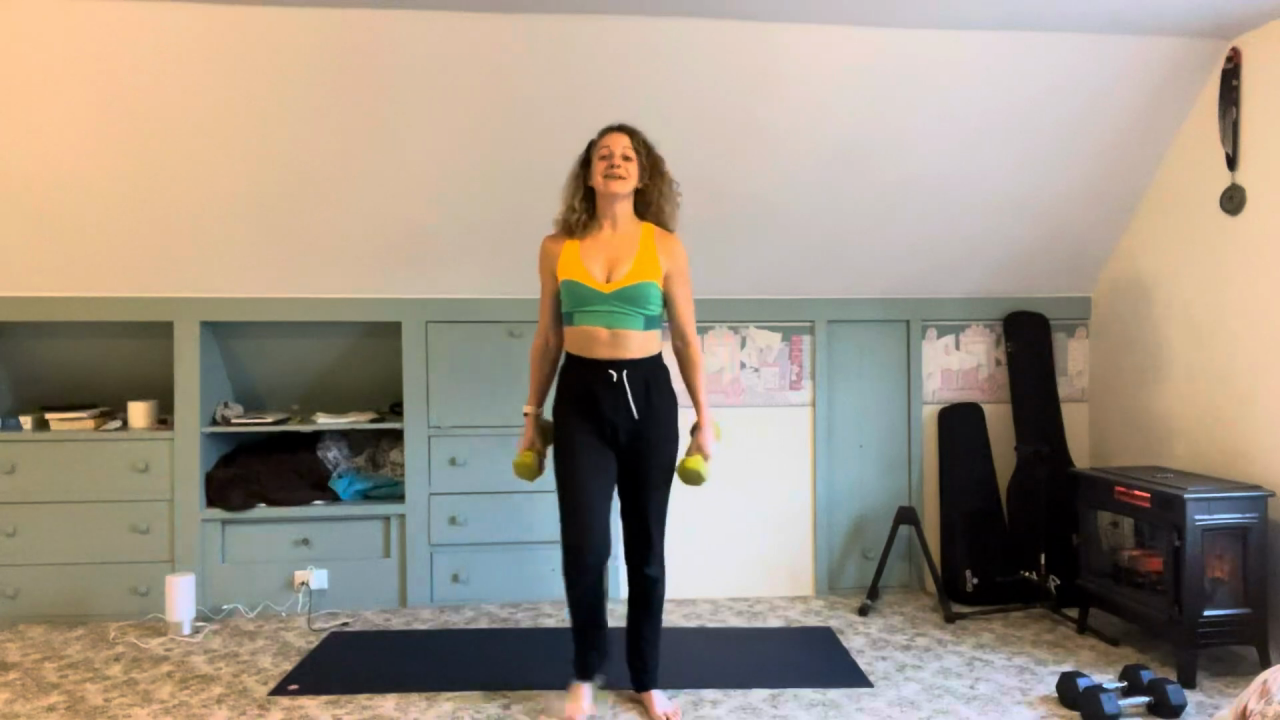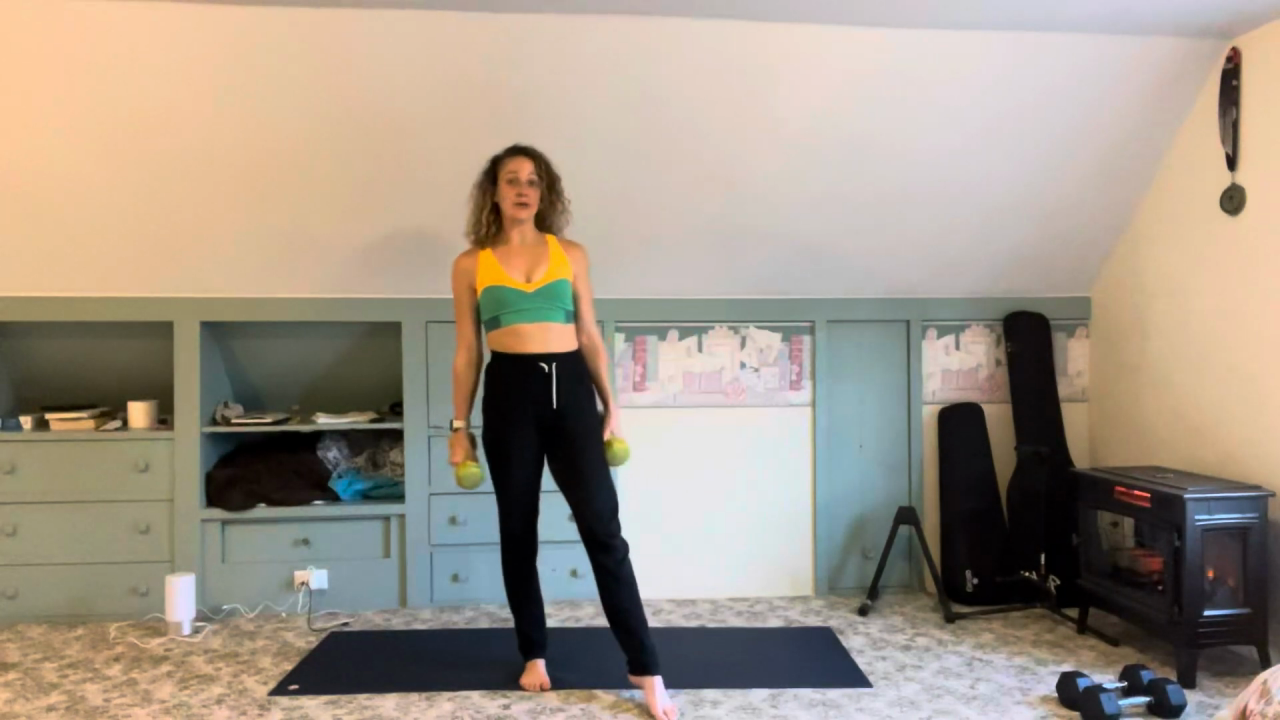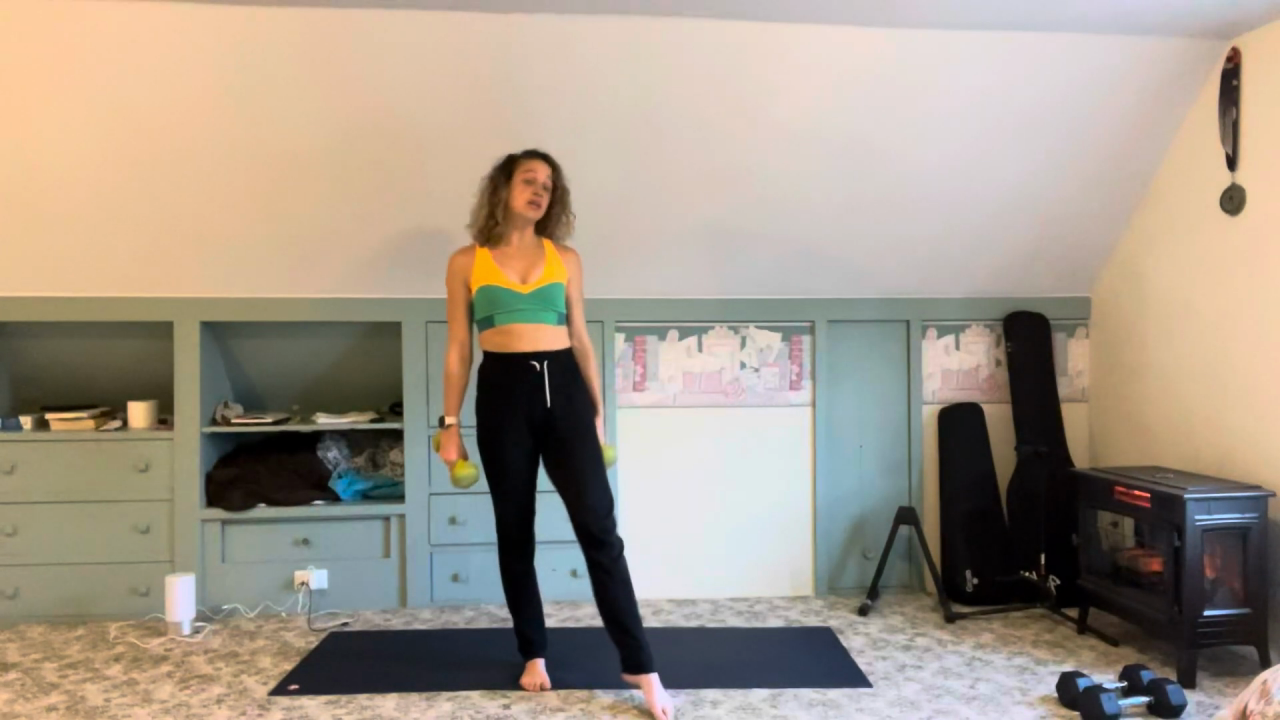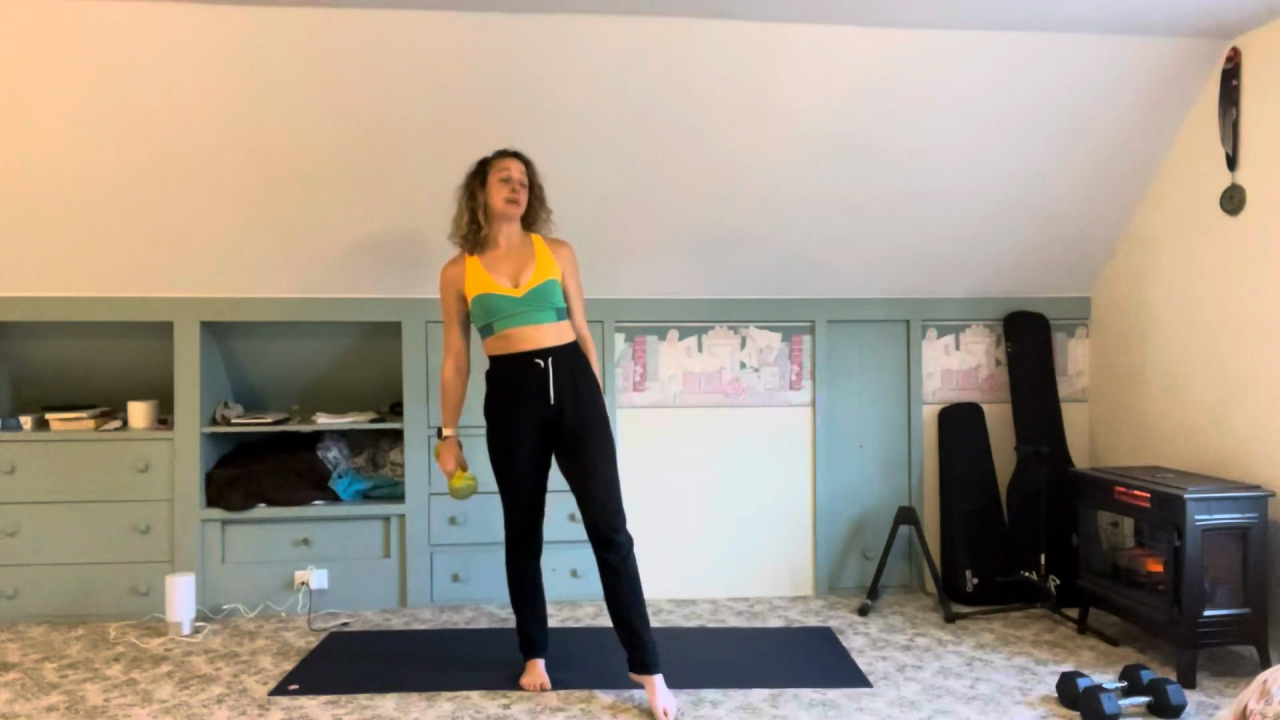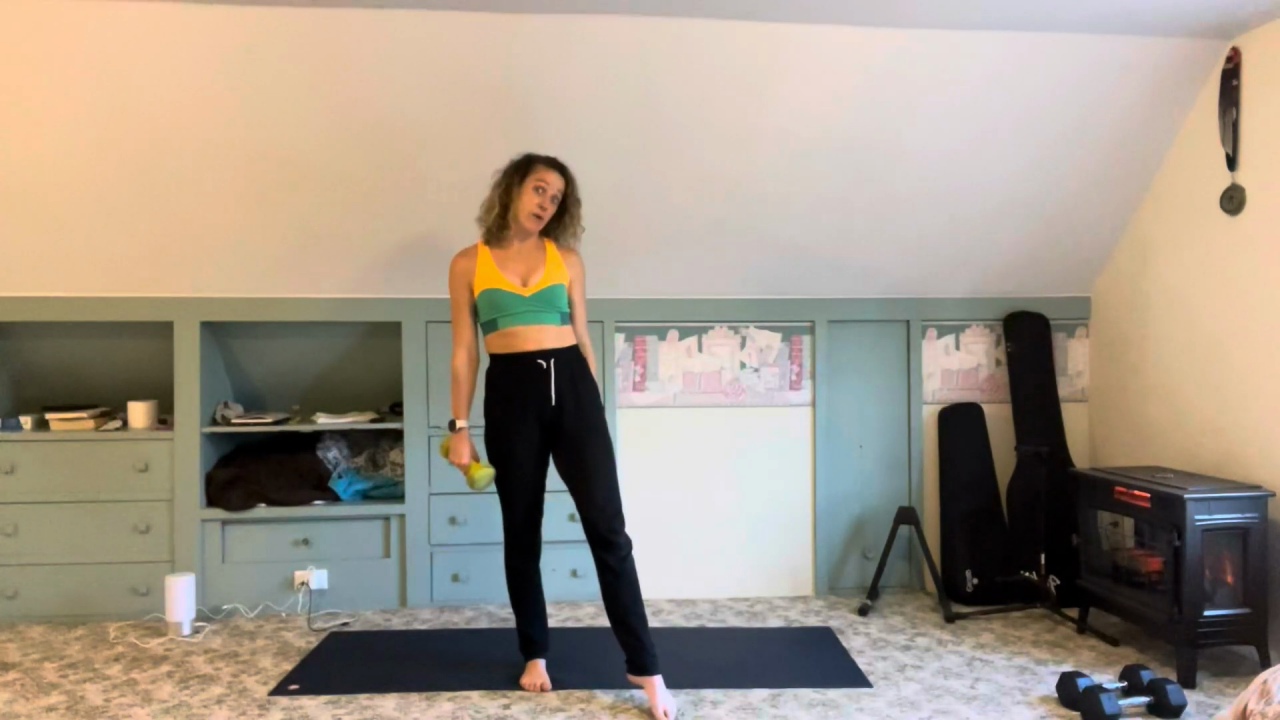
dt=1s
person 1, frame 1
left shoulder: (665, 246)
right shoulder: (557, 247)
left elbow: (686, 338)
right elbow: (548, 339)
left wrist: (702, 418)
right wrist: (532, 414)
left hip: (648, 397)
right hip: (582, 399)
left knee: (646, 550)
right knee: (585, 548)
right ankle: (585, 672)
person 1, frame 2
left shoulder: (571, 254)
right shoulder: (471, 264)
left elbow: (590, 335)
right elbow: (466, 351)
left wrist: (610, 407)
right wrist: (459, 426)
left hip: (569, 389)
right hip: (509, 394)
left knee: (603, 527)
right knee: (518, 531)
left ankle: (645, 667)
right ankle: (534, 654)
person 1, frame 3
left shoulder: (566, 258)
right shoulder: (466, 261)
right elbow: (458, 348)
left wrist: (597, 410)
right wrist: (450, 423)
left hip: (562, 390)
right hip: (502, 393)
left knee: (598, 524)
right knee: (514, 530)
left ankle: (640, 665)
right ankle: (533, 653)
person 1, frame 4
left shoulder: (558, 252)
right shoulder: (458, 271)
left elbow: (582, 333)
right elbow: (455, 358)
left wrist: (598, 400)
right wrist: (448, 434)
left hip: (572, 384)
right hip: (511, 395)
left knee: (608, 527)
right knee: (523, 531)
left ankle: (646, 666)
right ankle: (534, 654)
person 1, frame 5
left shoulder: (567, 259)
right shoulder: (469, 262)
right elbow: (464, 351)
left wrist: (595, 404)
right wrist: (460, 427)
left hip: (571, 386)
right hip: (510, 393)
left knee: (607, 528)
right knee: (521, 531)
left ankle: (645, 667)
right ankle: (534, 654)
